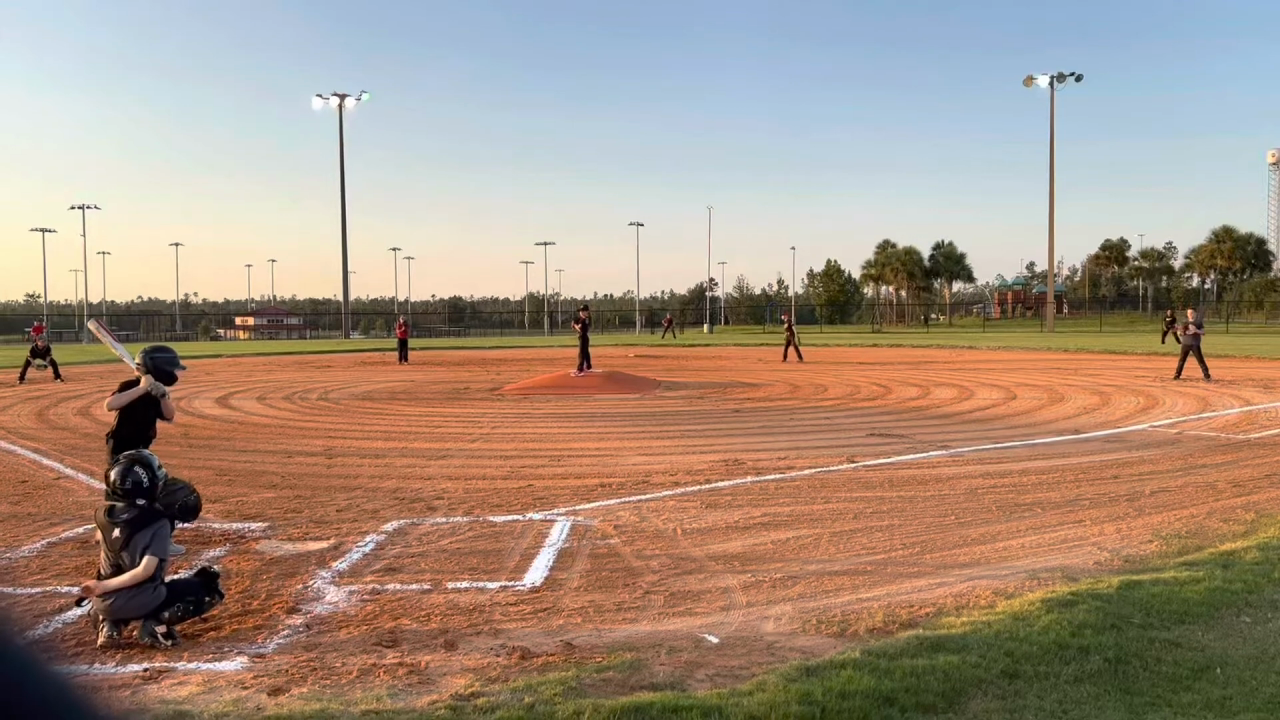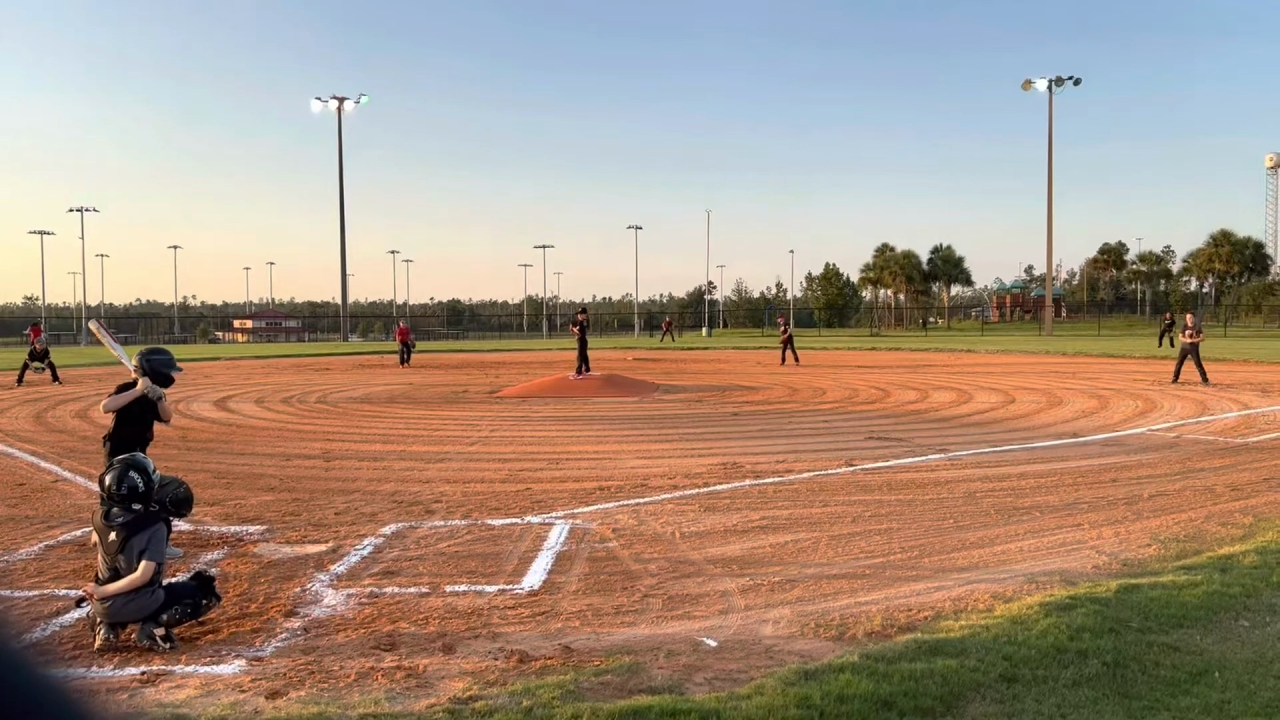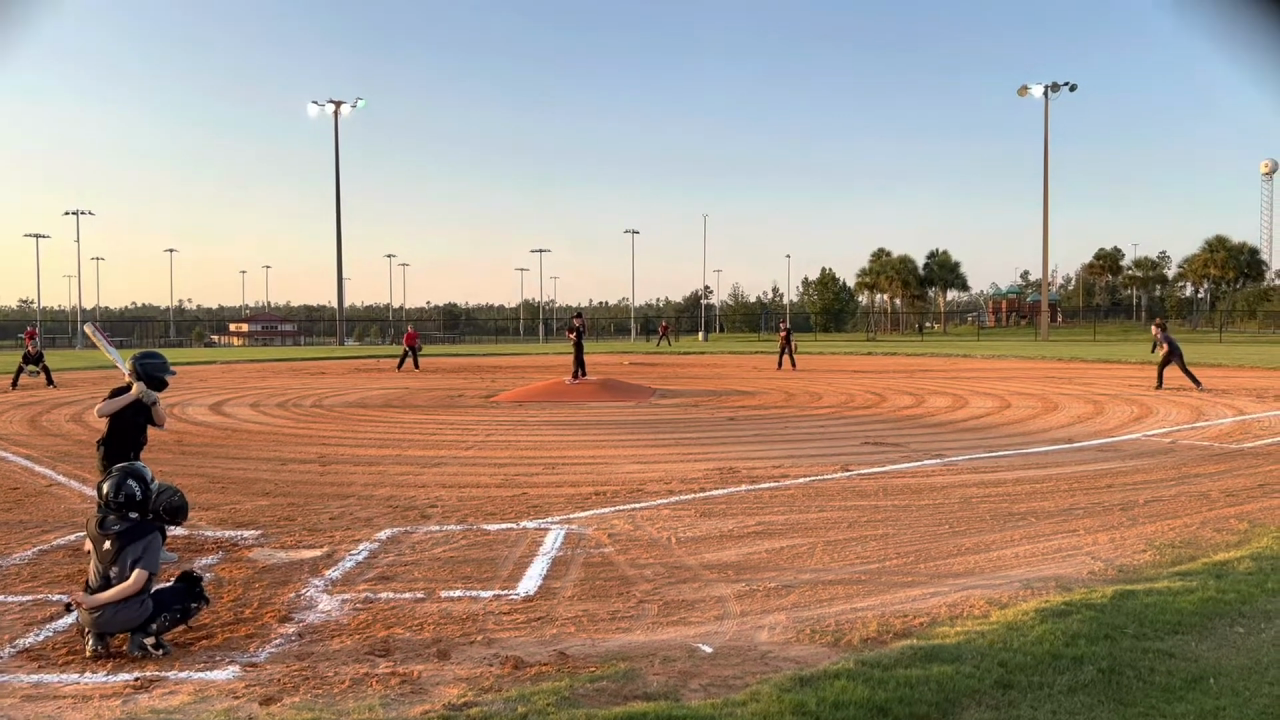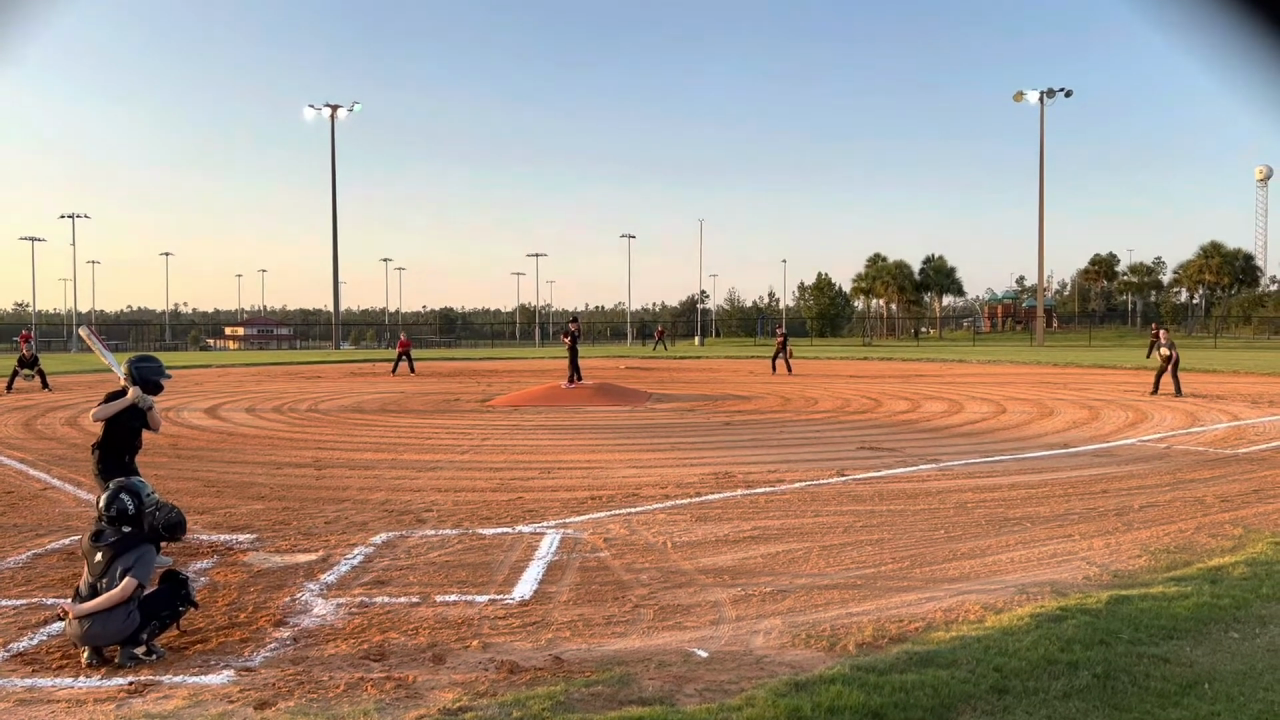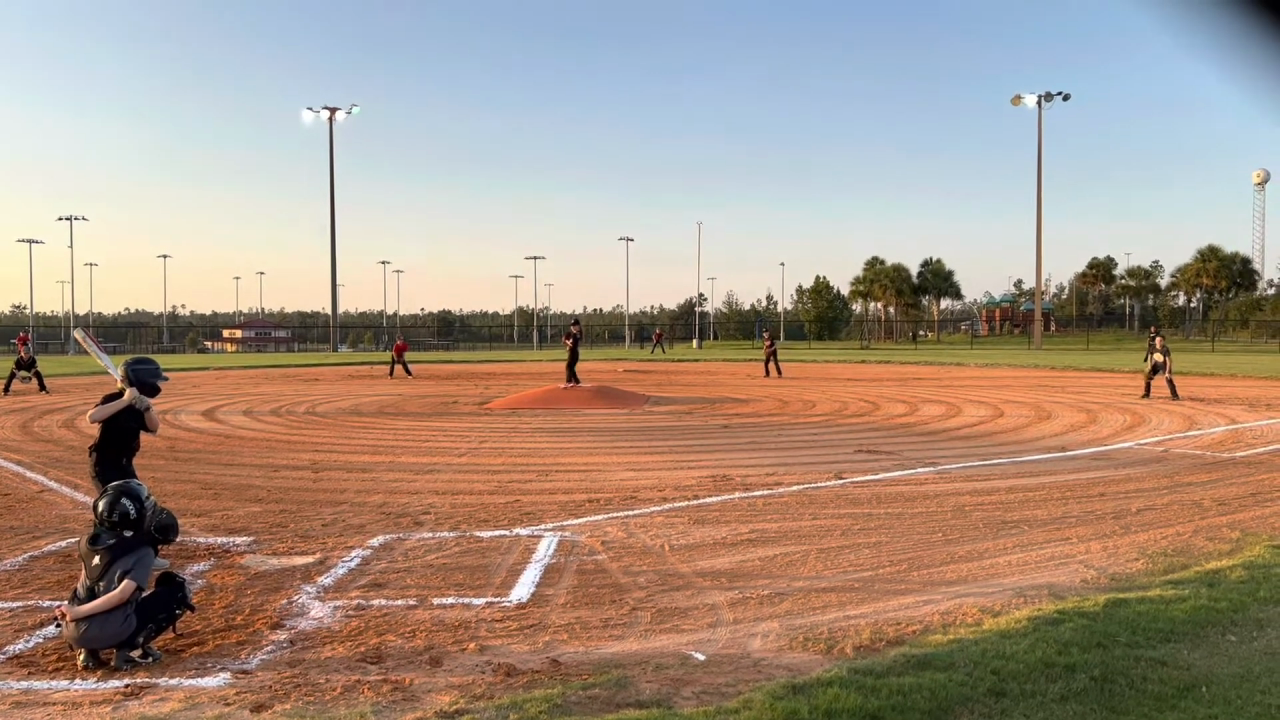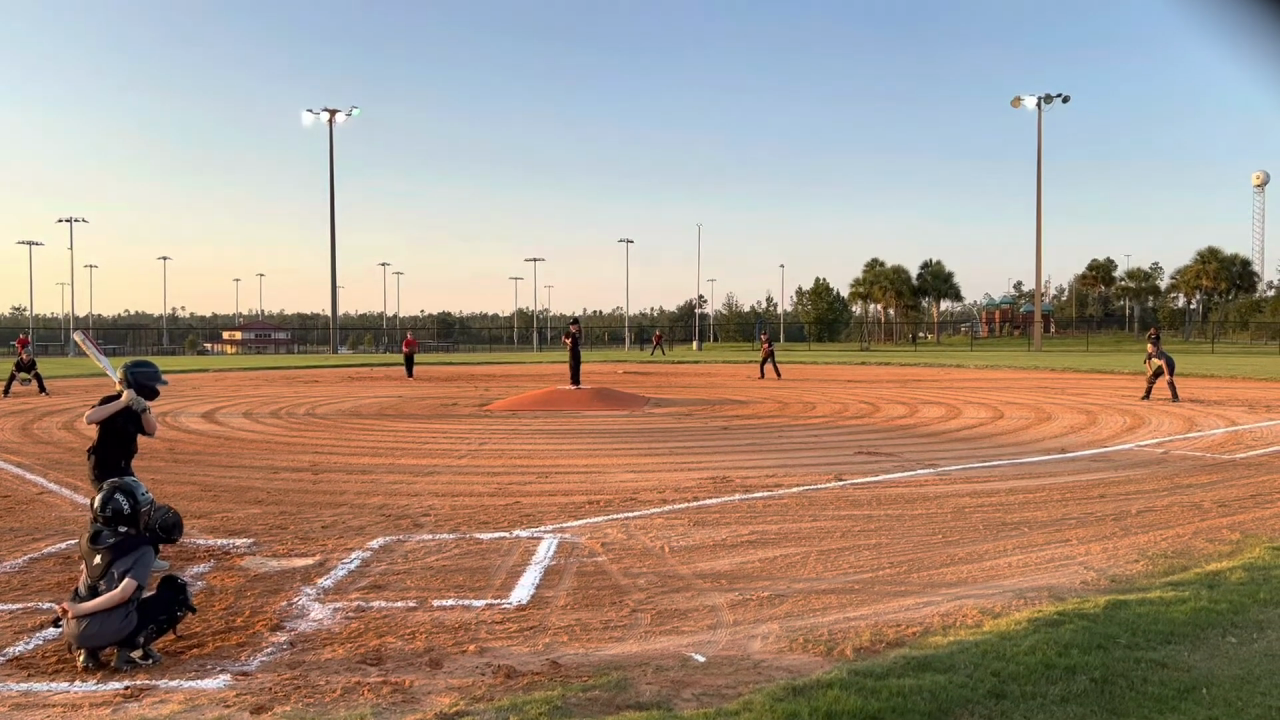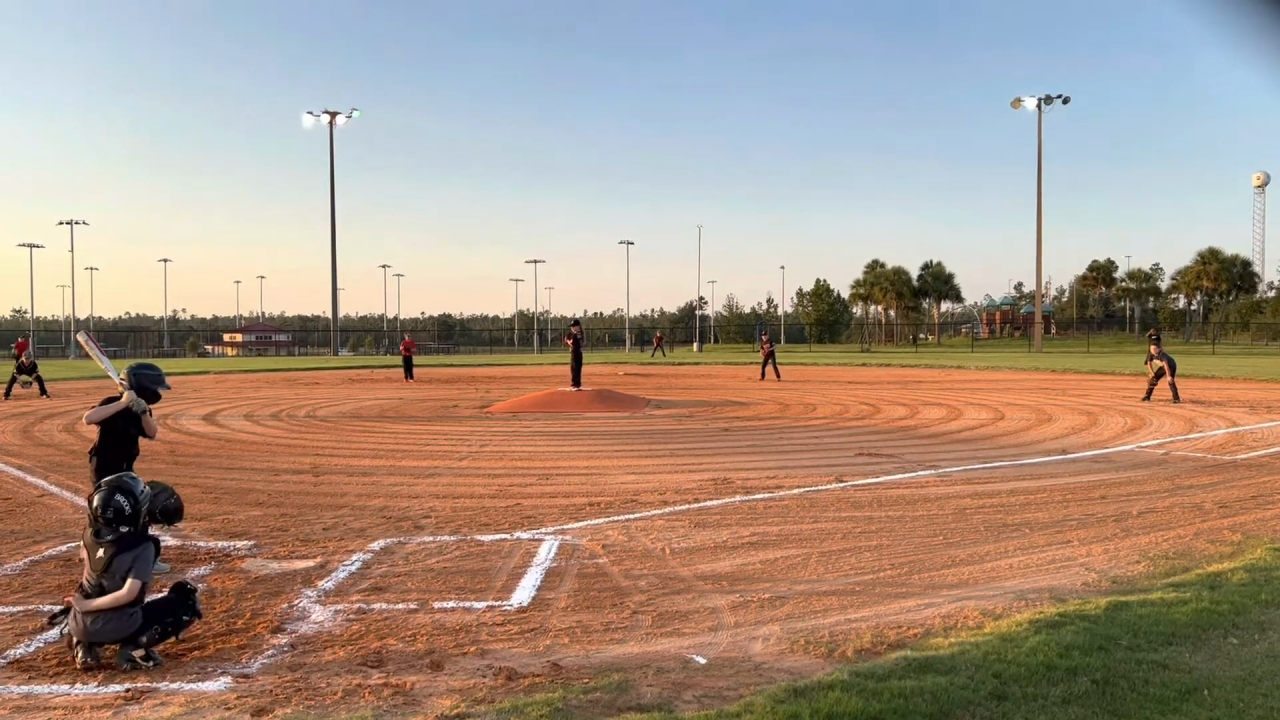
dt=0.7s
person 1, frame 1
left shoulder: (155, 391)
right shoulder: (131, 387)
left elbow: (169, 417)
right elbow: (109, 405)
left wrist: (163, 395)
right wrist: (141, 389)
left hip: (139, 451)
right hip: (122, 451)
person 1, frame 2
left shoulder: (153, 392)
right shoulder: (127, 389)
left elbow: (166, 418)
right elbow: (105, 407)
left wrist: (160, 398)
right wrist: (138, 391)
left hip: (136, 453)
right hip: (119, 453)
person 1, frame 3
left shoulder: (147, 397)
right shoulder: (122, 394)
left elbow: (160, 422)
right elbow: (99, 411)
left wrist: (154, 403)
right wrist: (133, 395)
left hip: (131, 458)
right hip: (112, 458)
person 1, frame 4
left shoulder: (142, 401)
right shoulder: (116, 397)
left elbow: (155, 427)
right elbow: (95, 416)
left wrist: (149, 407)
right wrist: (128, 399)
left hip: (127, 462)
right hip: (107, 462)
person 1, frame 5
left shoulder: (139, 403)
right shoulder: (114, 399)
left elbow: (153, 428)
right elbow: (92, 417)
left wrist: (146, 407)
right wrist: (125, 400)
left hip: (124, 464)
right hip: (104, 464)
person 1, frame 6
left shoulder: (138, 405)
right shoulder: (110, 402)
left elbow: (151, 431)
right elbow: (88, 418)
left wrist: (143, 410)
right wrist: (122, 402)
left hip: (123, 467)
right hip: (103, 466)
person 1, frame 7
left shoulder: (140, 408)
right shoulder: (113, 404)
left elbow: (151, 434)
right elbow: (88, 418)
left wrist: (144, 412)
right wrist: (122, 403)
left hip: (125, 468)
right hip: (104, 467)
person 2, frame 1
left shoulder: (103, 515)
right shoulder: (158, 523)
right elbow: (145, 571)
right wrist: (103, 587)
left hip: (107, 603)
right hip: (143, 603)
right knee: (209, 586)
left ankle: (110, 624)
right ankle: (157, 624)
person 2, frame 2
left shoulder: (100, 518)
right shoulder: (154, 526)
right elbow: (143, 576)
right wrist: (102, 591)
left hip: (104, 607)
right hip: (140, 607)
right knee: (206, 589)
left ankle: (108, 627)
right ankle: (155, 628)
person 2, frame 3
left shoulder: (96, 525)
right shoulder: (150, 536)
right elbow: (135, 585)
right wrist: (92, 601)
left hip: (91, 616)
right hip: (127, 618)
right knee: (194, 590)
left ankle: (97, 636)
right ankle: (146, 636)
person 2, frame 4
left shoulder: (92, 538)
right shoulder: (144, 549)
right elbow: (122, 593)
right wrist: (78, 610)
left hip: (76, 630)
right hip: (112, 631)
right knee: (180, 588)
left ankle: (92, 648)
right ankle: (136, 647)
person 2, frame 5
left shoulder: (90, 542)
right shoulder: (142, 552)
right elbow: (120, 596)
right wrist: (76, 613)
left hip: (72, 632)
right hip: (109, 634)
right knee: (177, 591)
left ankle: (88, 650)
right ankle: (132, 650)
person 2, frame 6
left shoulder: (90, 539)
right shoulder: (142, 550)
right elbow: (122, 594)
right wrist: (78, 610)
left hip: (74, 630)
right hip: (110, 631)
right knee: (178, 593)
left ankle: (87, 650)
right ankle: (132, 650)
person 2, frame 7
left shoulder: (91, 533)
right shoulder: (143, 547)
right elbow: (128, 595)
right wrist: (86, 606)
left hip: (80, 626)
right hip: (117, 629)
right knee: (186, 600)
left ankle: (86, 647)
right ankle: (135, 650)
